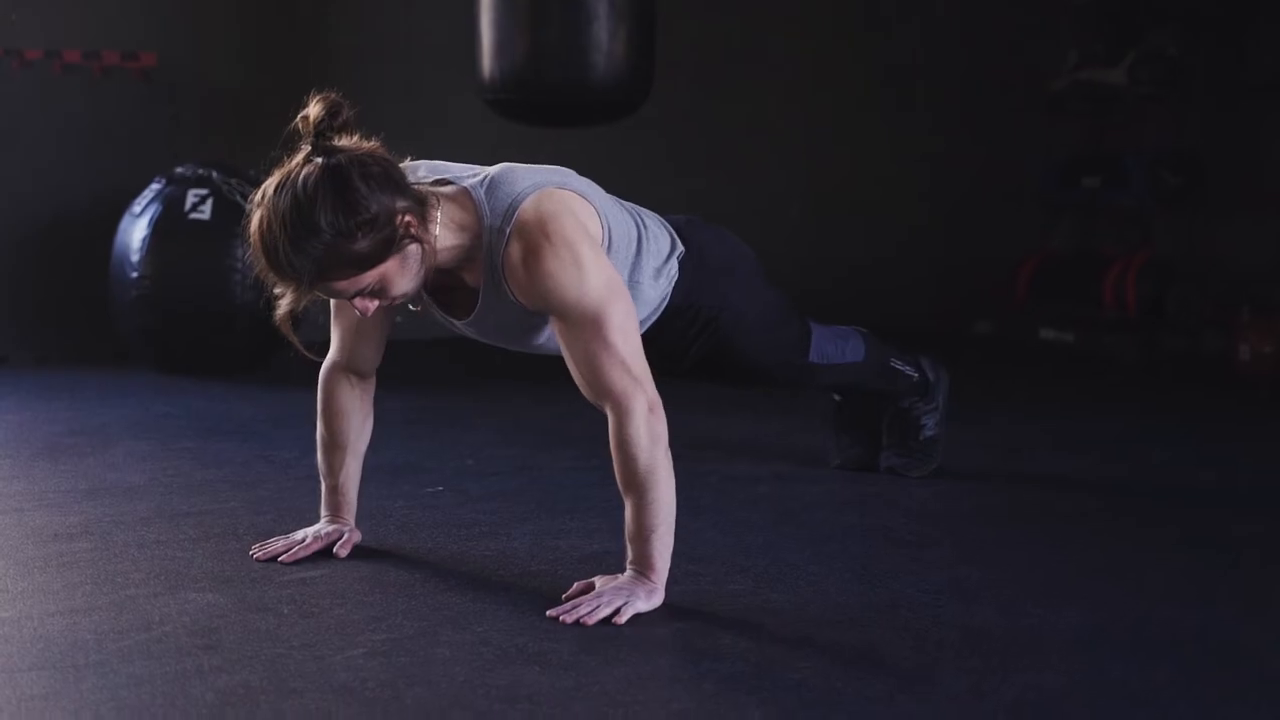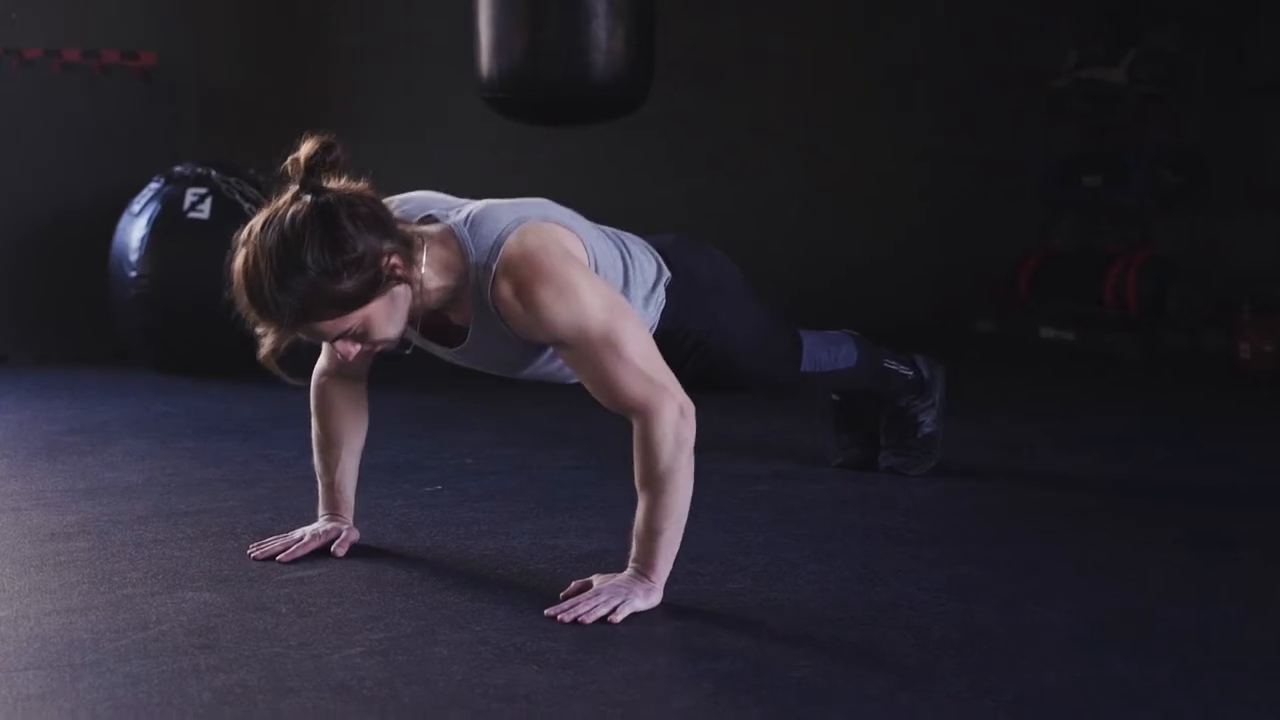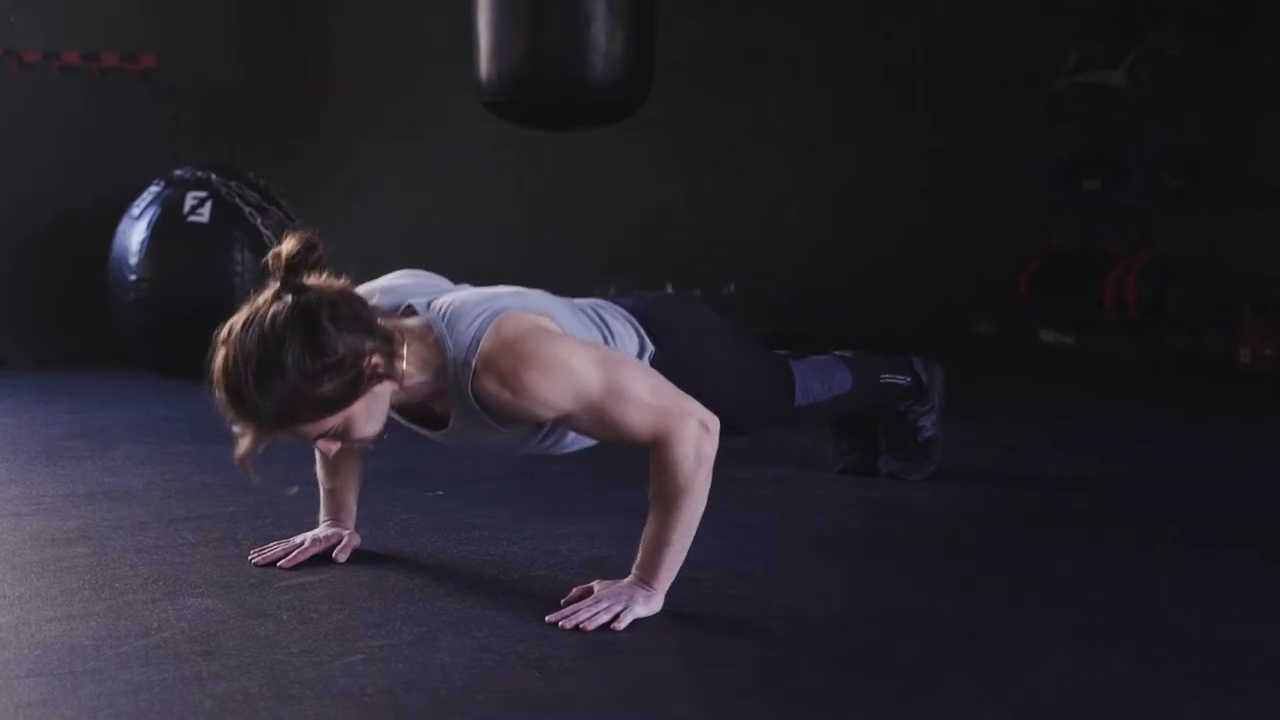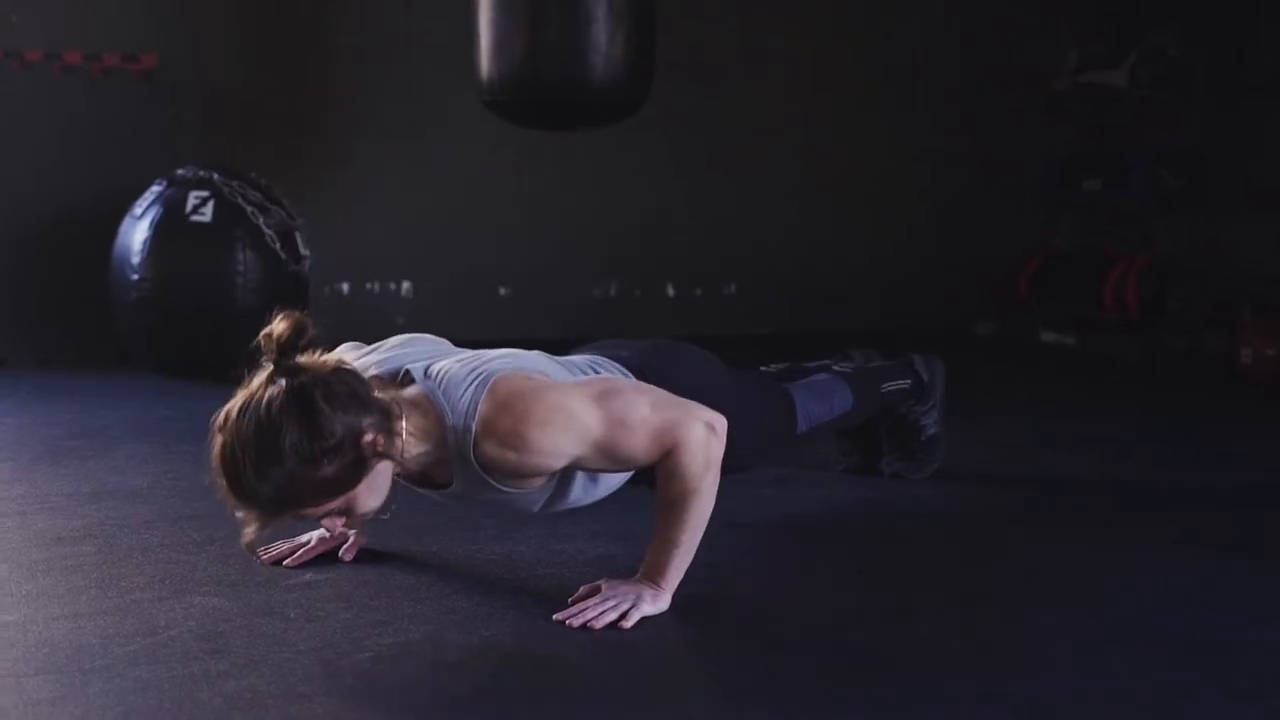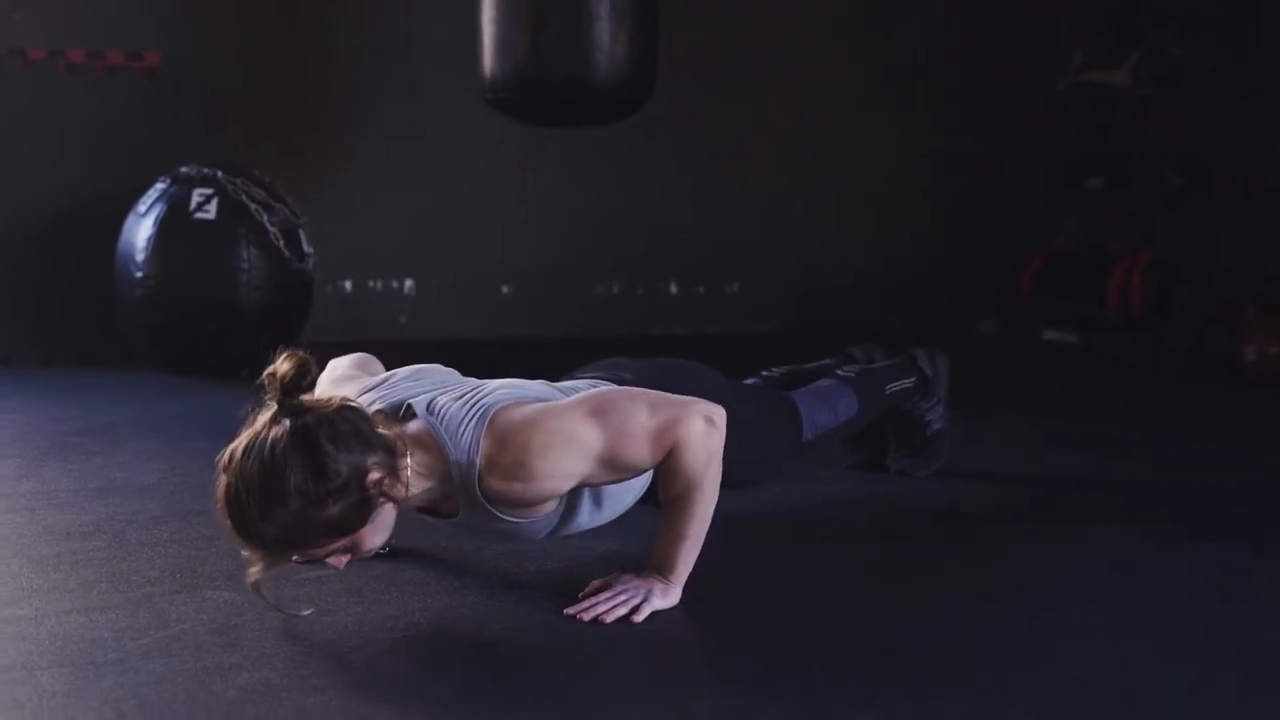
dt=0.4s
person 1, frame 1
left shoulder: (539, 239)
right shoulder: (376, 224)
left elbow: (635, 406)
right elbow: (347, 371)
left wrist: (648, 578)
right wrist: (337, 514)
left hip: (690, 282)
right hip: (624, 298)
left knee: (798, 355)
right knee: (792, 368)
left ankle: (912, 382)
right ankle: (861, 409)
person 1, frame 2
left shoulder: (526, 273)
right shoulder: (368, 255)
left elbow: (666, 411)
right elbow: (335, 380)
left wrist: (646, 578)
right wrist: (335, 513)
left hip: (677, 297)
right hip: (612, 301)
left knee: (792, 360)
right knee: (795, 370)
left ankle: (908, 379)
right ankle: (858, 405)
person 1, frame 3
left shoulder: (506, 363)
right shoulder: (351, 328)
left elbow: (691, 431)
left wrist: (648, 586)
right wrist: (337, 518)
left hip: (663, 350)
right hip: (598, 341)
left knee: (784, 389)
right knee: (787, 392)
left ankle: (905, 385)
right ankle: (860, 399)
person 1, frame 4
left shoulder: (506, 426)
right shoulder: (347, 388)
left elbow: (700, 433)
left wrist: (657, 586)
right wrist: (341, 526)
left hip: (665, 395)
right hip: (596, 381)
left knee: (786, 412)
right knee: (776, 398)
left ankle: (905, 383)
right ankle: (838, 367)
person 1, frame 5
left shoulder: (511, 459)
right shoulder: (345, 408)
left elbow: (700, 427)
left wrist: (666, 579)
right wrist: (345, 524)
left hip: (676, 413)
right hip: (597, 398)
left knee: (793, 420)
right knee: (774, 398)
left ankle: (908, 381)
right ankle: (846, 365)
